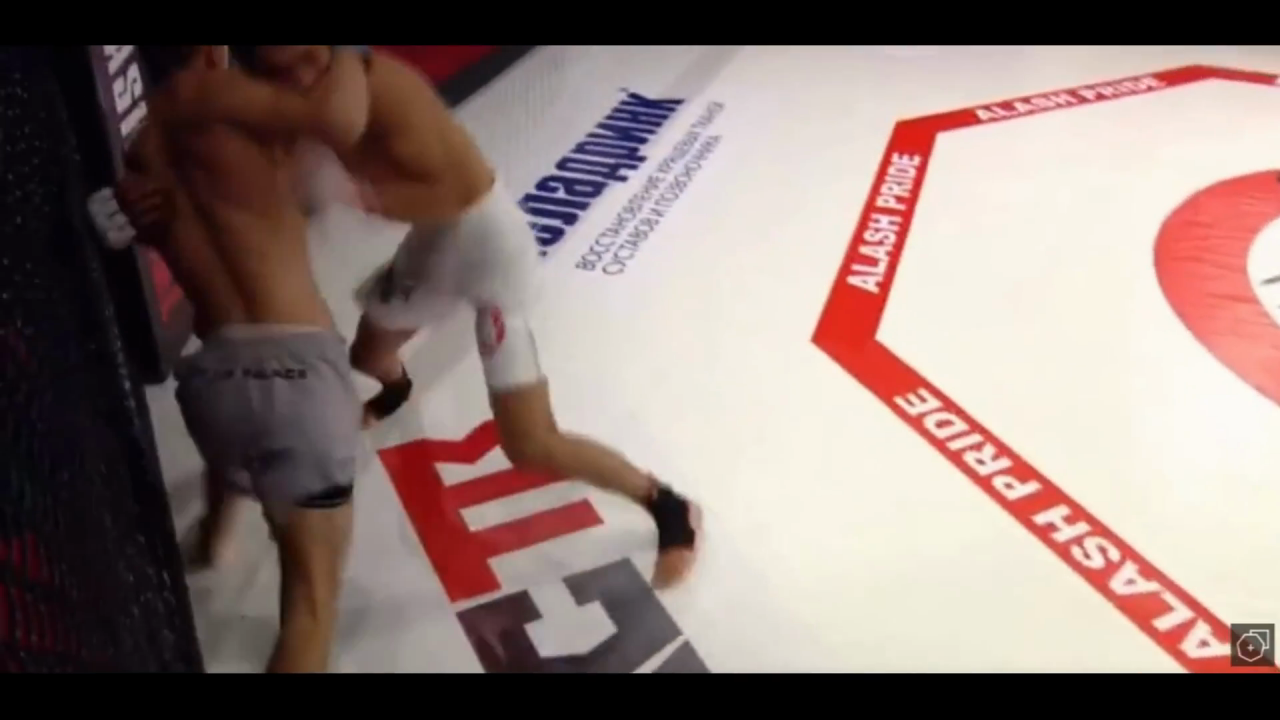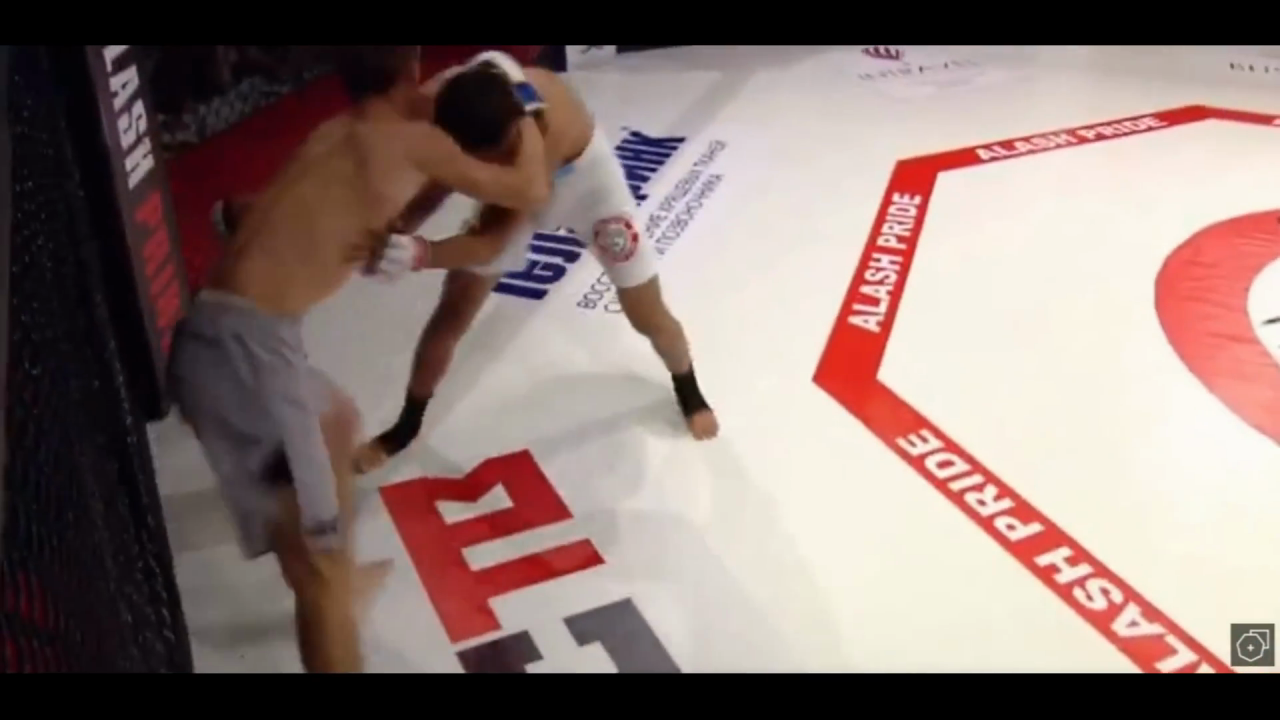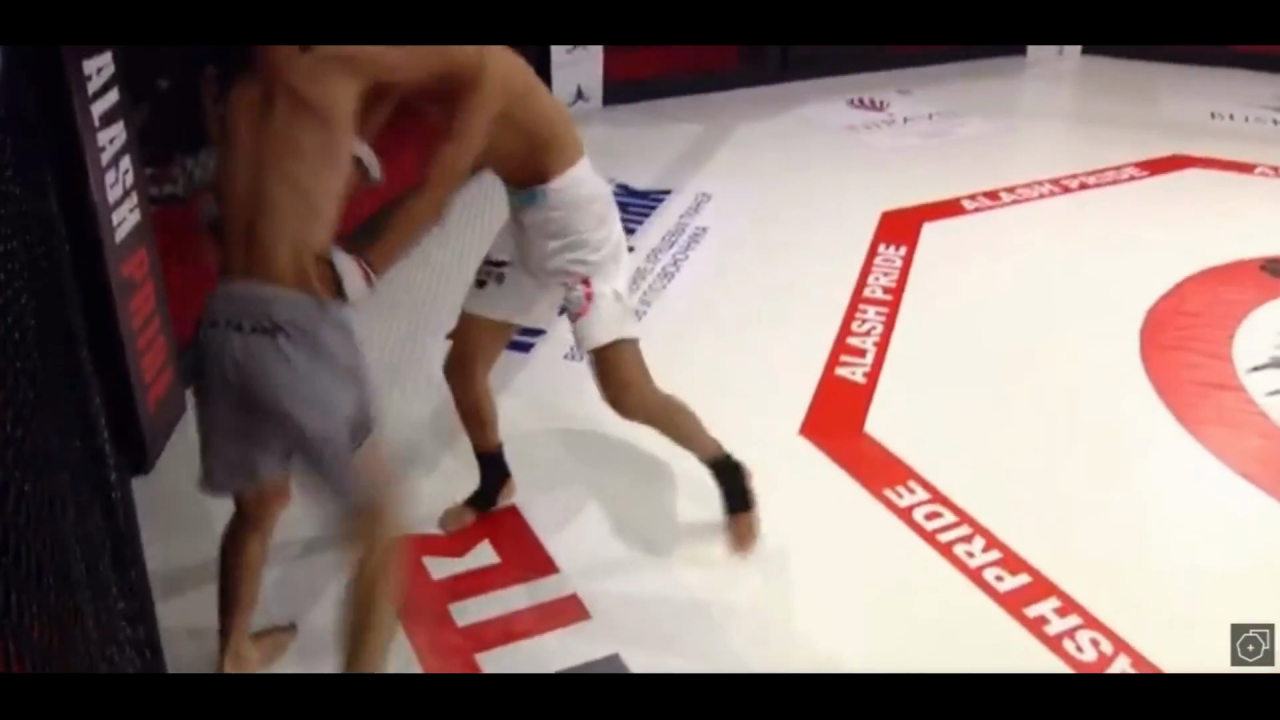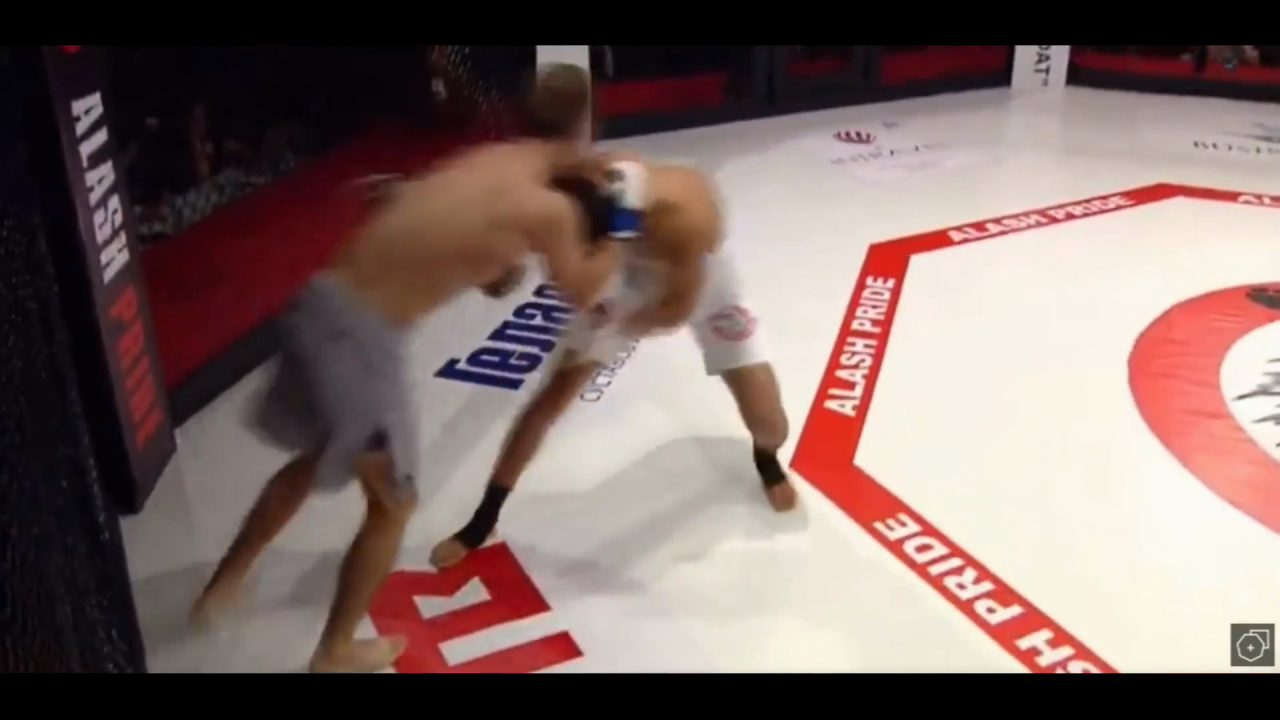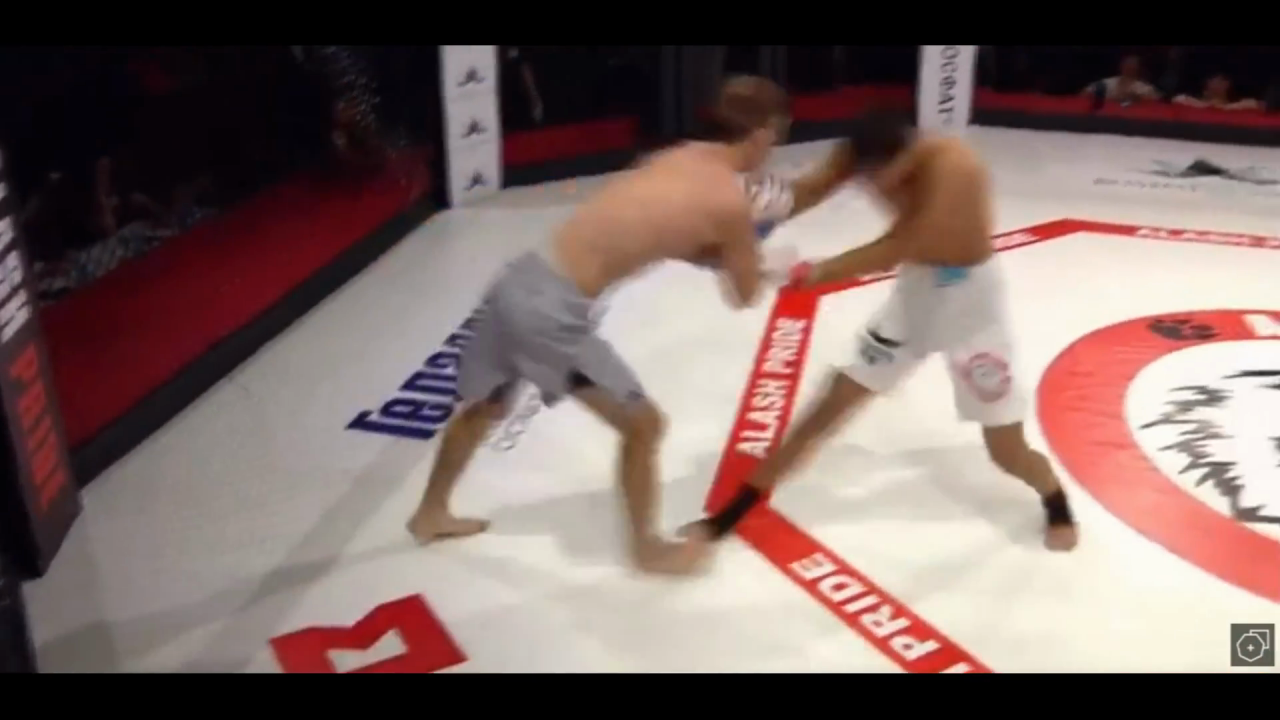
dt=0.5s
person 1, frame 1
left shoulder: (142, 154)
right shoulder: (198, 97)
right elbow: (340, 120)
right wrist: (344, 60)
left hip: (217, 374)
right hip: (300, 372)
left knee: (232, 457)
right knee: (311, 603)
left ankle: (214, 534)
person 1, frame 2
left shoulder: (329, 136)
right shoulder: (415, 141)
right elbow: (530, 193)
left wrist: (384, 248)
right wrist: (524, 109)
left hip: (204, 340)
right hip: (244, 353)
left knee: (339, 420)
right knee: (325, 569)
left ankle: (342, 581)
person 1, frame 3
left shoulder: (245, 99)
right shoulder: (325, 64)
right elbow: (446, 64)
left hip: (225, 328)
right hip: (297, 331)
left knee: (260, 503)
right knee: (377, 523)
left ankle: (236, 652)
right ankle: (363, 670)
person 1, frame 4
left shoulder: (486, 162)
right shoulder: (549, 209)
right elbow: (583, 291)
left hip: (318, 305)
right hip: (360, 338)
left knee: (316, 460)
right knee: (393, 506)
left ankle: (222, 587)
right ankle: (337, 651)
person 1, frame 5
left shoulder: (684, 156)
right shoulder: (731, 204)
right elbow: (743, 295)
left hip: (521, 280)
right hip: (549, 310)
left knee: (485, 404)
right knee: (644, 424)
left ankle: (430, 513)
right ankle: (645, 547)
person 2, frame 1
left shoulder: (383, 87)
left elbow: (443, 191)
left wrist: (359, 192)
left hip: (487, 240)
right hip: (437, 234)
left knee: (530, 446)
right knee: (368, 358)
left ankle: (669, 506)
right ankle: (397, 390)
person 2, frame 2
left shoulder: (543, 127)
right shoulder: (440, 104)
left elbow: (494, 241)
left hip: (585, 171)
left knee: (647, 315)
right knee: (449, 320)
left ankle: (688, 391)
right ankle: (407, 426)
person 2, frame 3
left shoulder: (478, 69)
left elbow: (434, 197)
left hip: (573, 214)
right hip: (529, 212)
left knee: (627, 394)
right knee: (462, 367)
left ankle: (730, 476)
right ankle: (494, 483)
person 2, frame 4
left shoulder: (688, 218)
right shoulder: (591, 179)
left elbow: (679, 310)
left wrist: (612, 320)
left hip: (701, 279)
right hip: (639, 270)
left knee: (768, 419)
right knee: (550, 400)
left ankle: (767, 461)
right ankle: (482, 522)
person 2, frame 5
left shoulder: (953, 169)
right shoulder: (881, 159)
left elbow: (891, 252)
left wrist: (807, 273)
left hip: (971, 300)
right hip: (914, 293)
left knee: (1008, 453)
right knee: (827, 410)
left ankle: (1057, 502)
right ankle: (739, 508)
